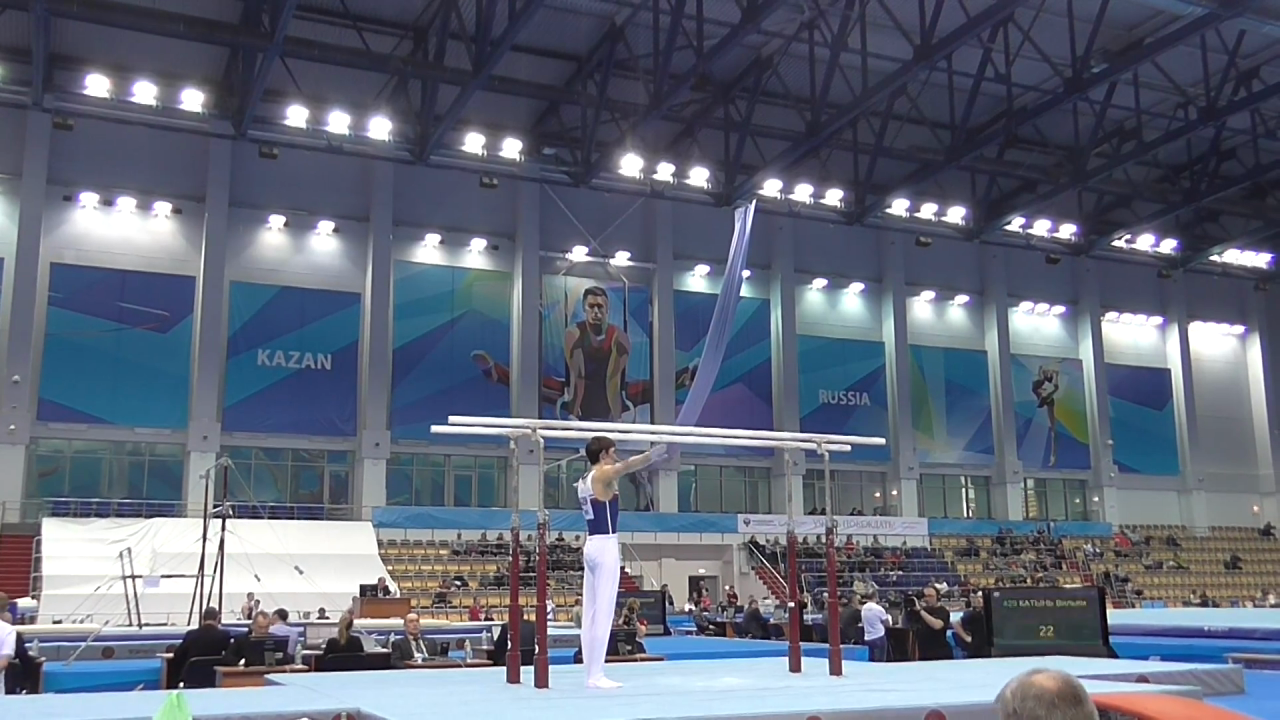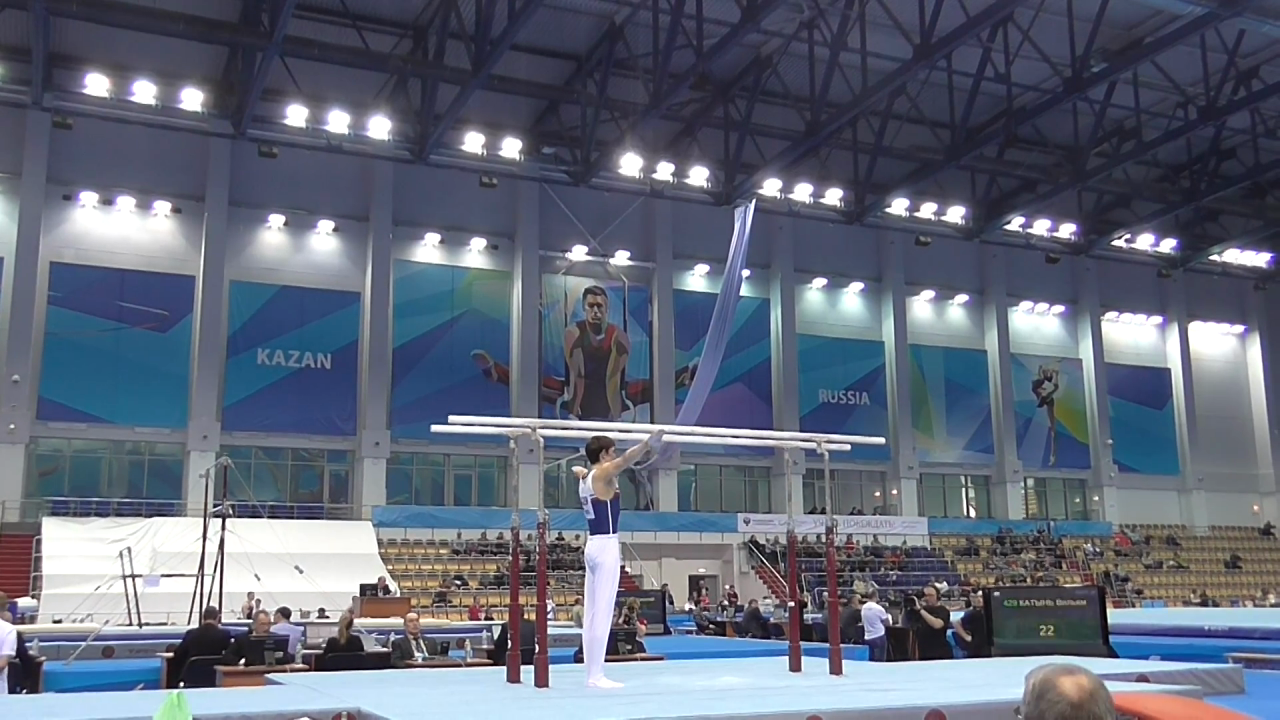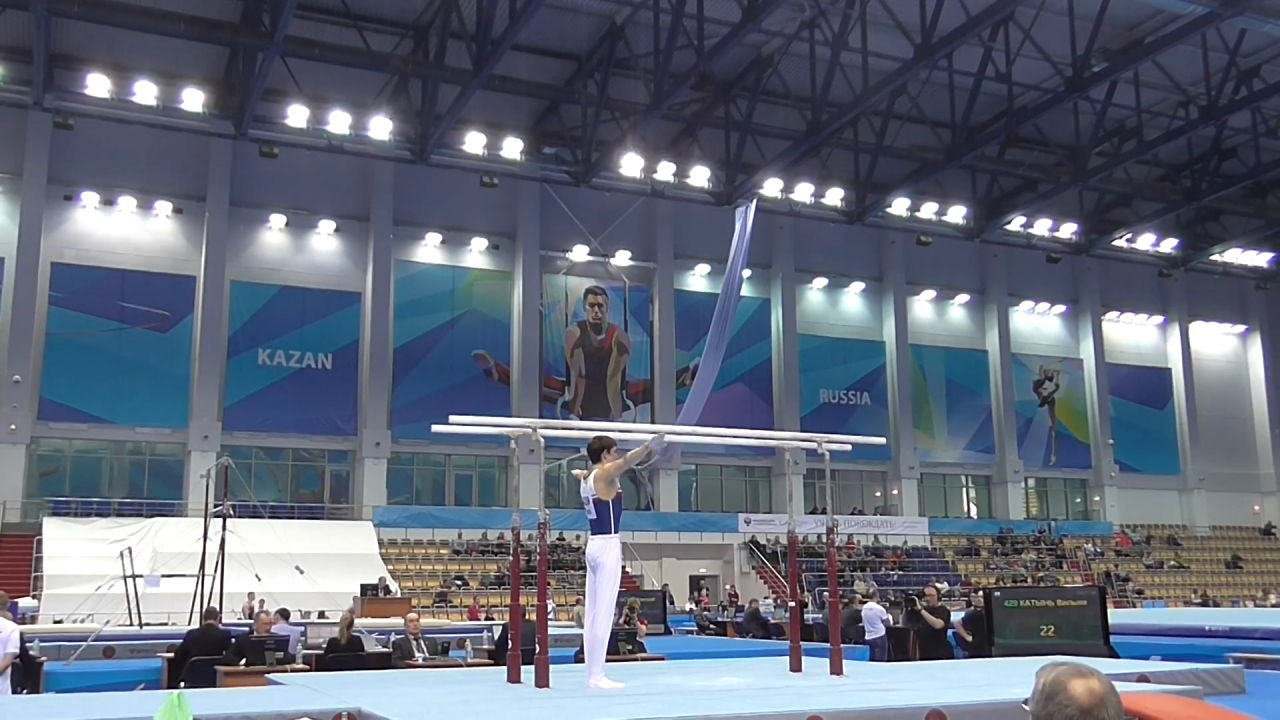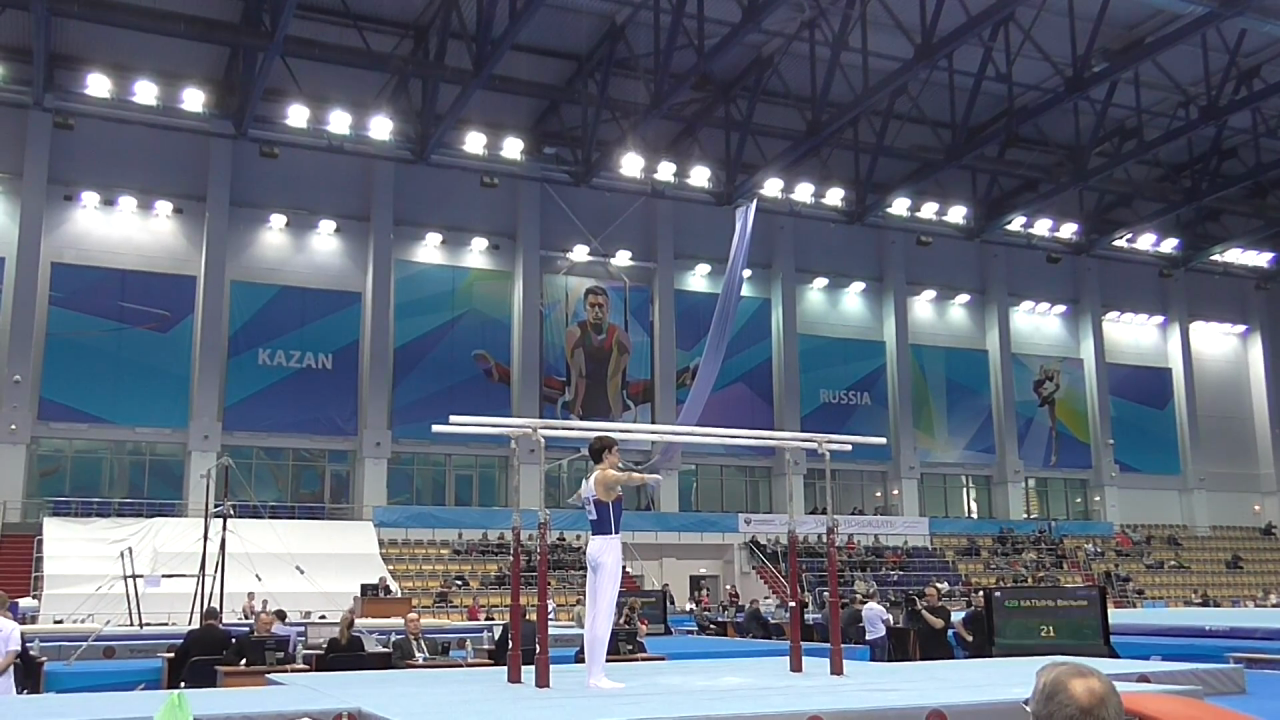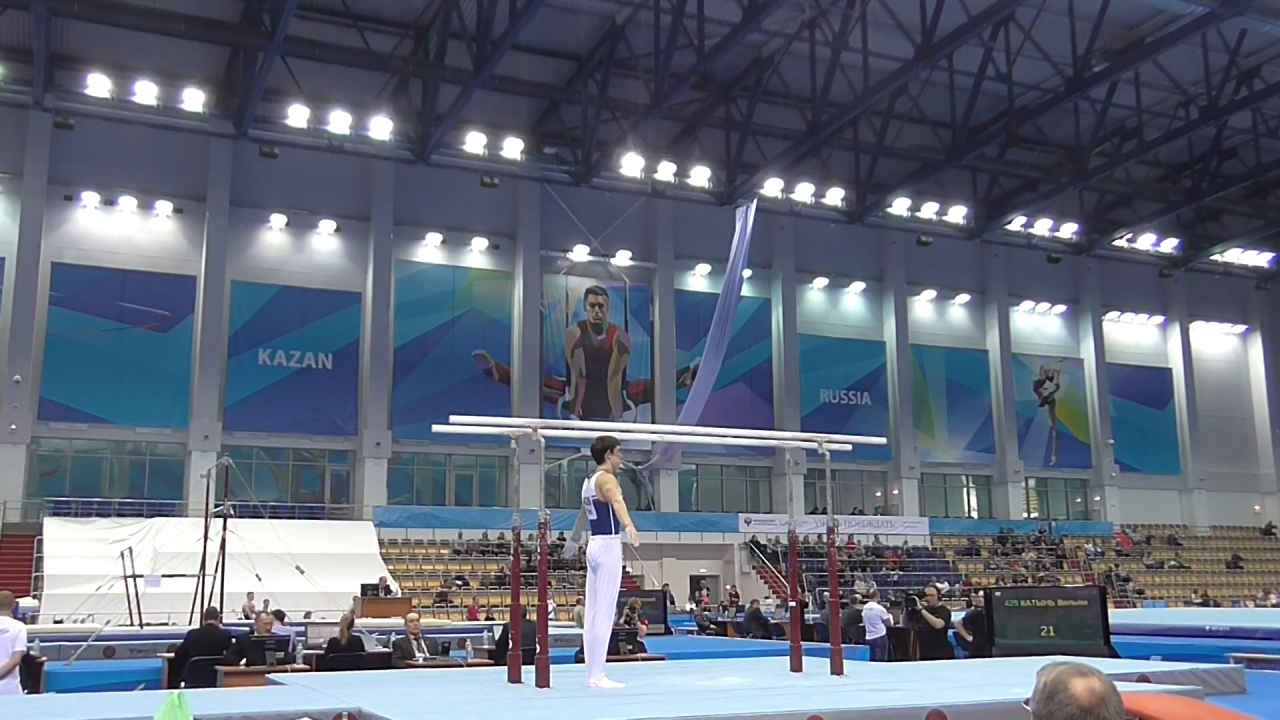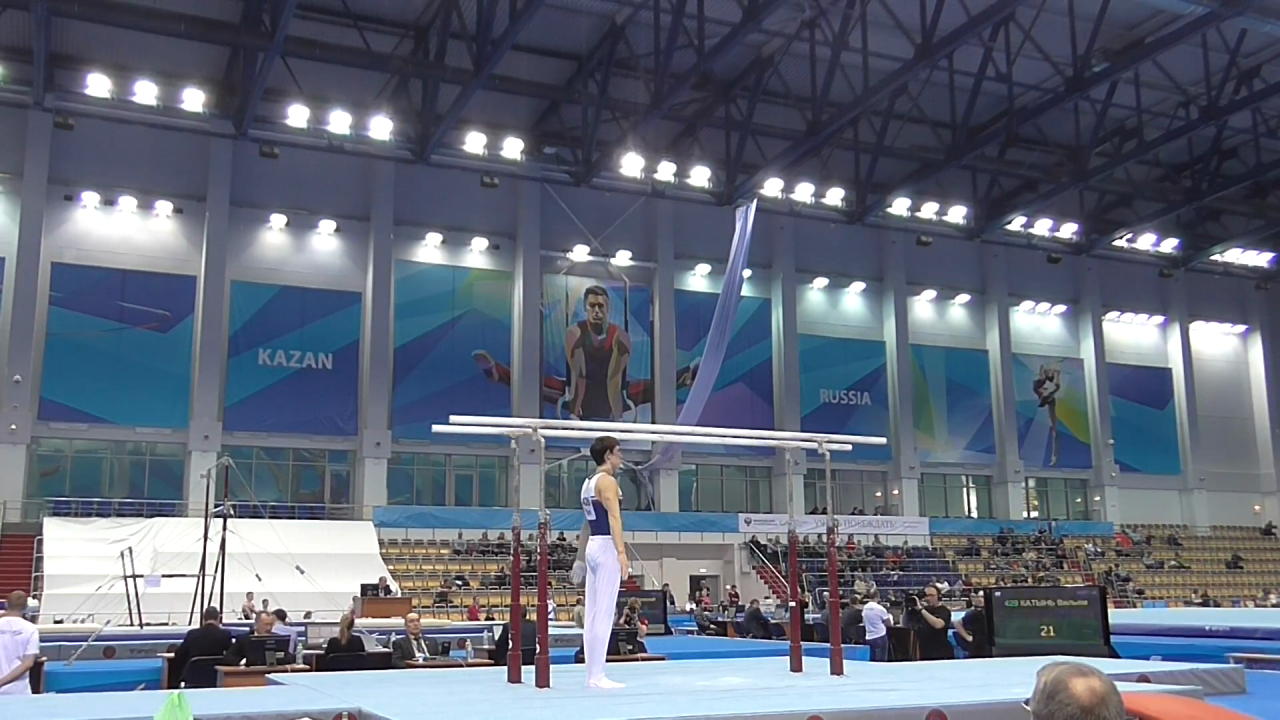
dt=0.3s
person 1, frame 1
left shoulder: (585, 480)
right shoulder: (602, 474)
right elbow: (627, 465)
right wrist: (649, 456)
left hip: (591, 545)
right hip: (605, 545)
left knee: (591, 612)
right knee: (603, 612)
left ankle: (592, 673)
right ankle: (596, 675)
person 1, frame 2
left shoulder: (585, 478)
right shoulder: (602, 473)
right elbow: (626, 459)
left wrist: (580, 469)
right wrist: (647, 443)
left hip: (592, 546)
right hip: (606, 546)
left knee: (592, 613)
right knee: (602, 613)
left ankle: (592, 674)
right ankle: (596, 676)
person 1, frame 3
left shoulder: (587, 478)
right shoulder: (604, 473)
right elbow: (626, 461)
left wrist: (579, 471)
right wrist: (648, 447)
left hip: (594, 545)
right hip: (608, 545)
left knee: (594, 613)
right knee: (604, 613)
left ankle: (593, 674)
right ankle: (597, 676)
person 1, frame 4
left shoulder: (589, 480)
right shoulder: (604, 476)
right elbow: (625, 477)
left wrist: (576, 498)
right wrist: (645, 478)
left hip: (595, 545)
right hip: (608, 546)
left knee: (594, 613)
right knee: (604, 613)
left ankle: (593, 673)
right ankle: (597, 676)
person 1, frame 5
left shoulder: (589, 481)
right shoulder: (605, 478)
left elbow: (583, 514)
right elbow: (617, 501)
left wrist: (574, 538)
right wrist: (629, 525)
left hip: (595, 545)
right hip: (608, 545)
left knee: (594, 613)
right knee: (604, 613)
left ankle: (593, 673)
right ankle: (597, 676)
person 1, frame 6
left shoulder: (589, 482)
right shoulder: (607, 480)
right elbow: (613, 516)
left wrist: (580, 558)
right wrist: (621, 552)
left hip: (592, 546)
right hip: (605, 546)
left knee: (594, 613)
right knee: (604, 614)
left ankle: (593, 673)
right ankle: (597, 676)
